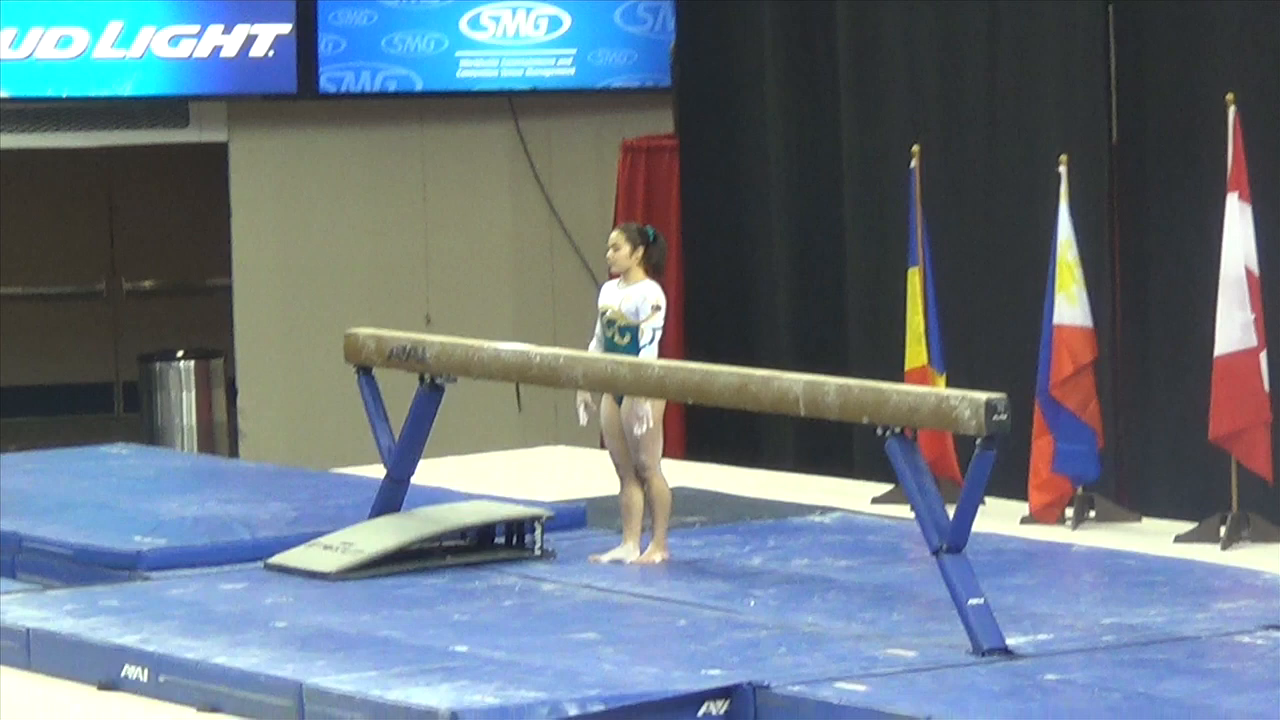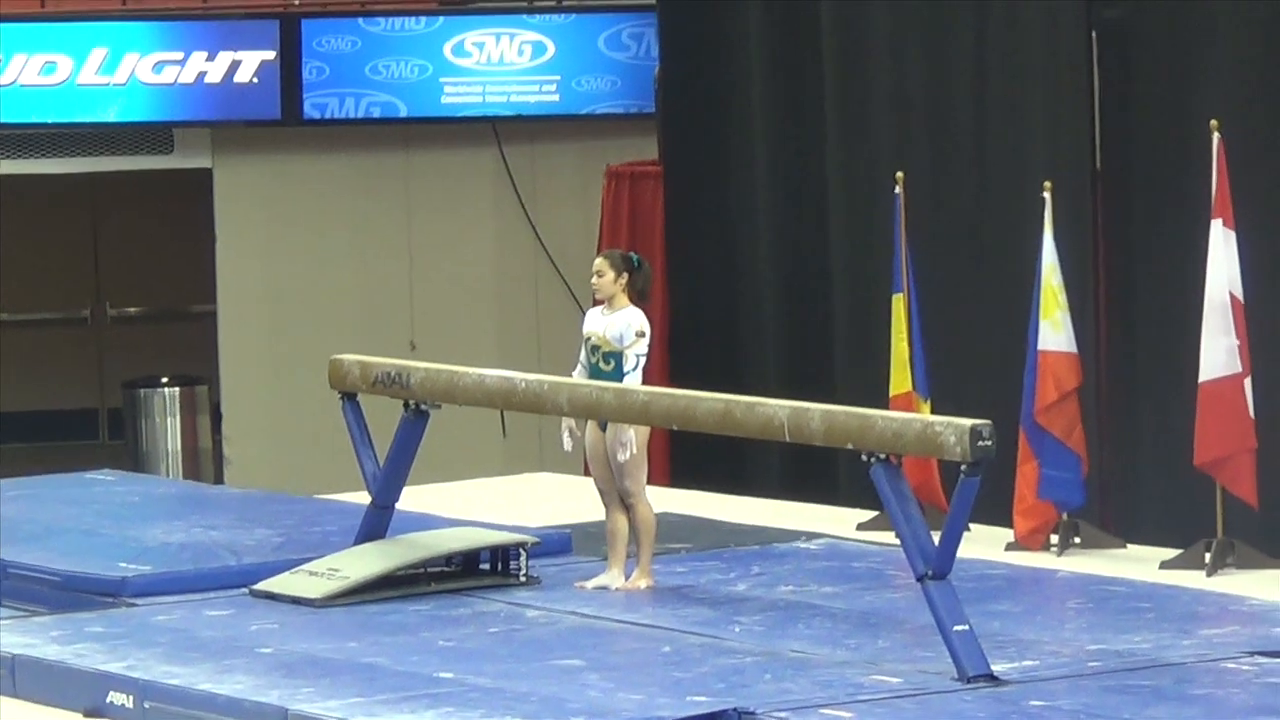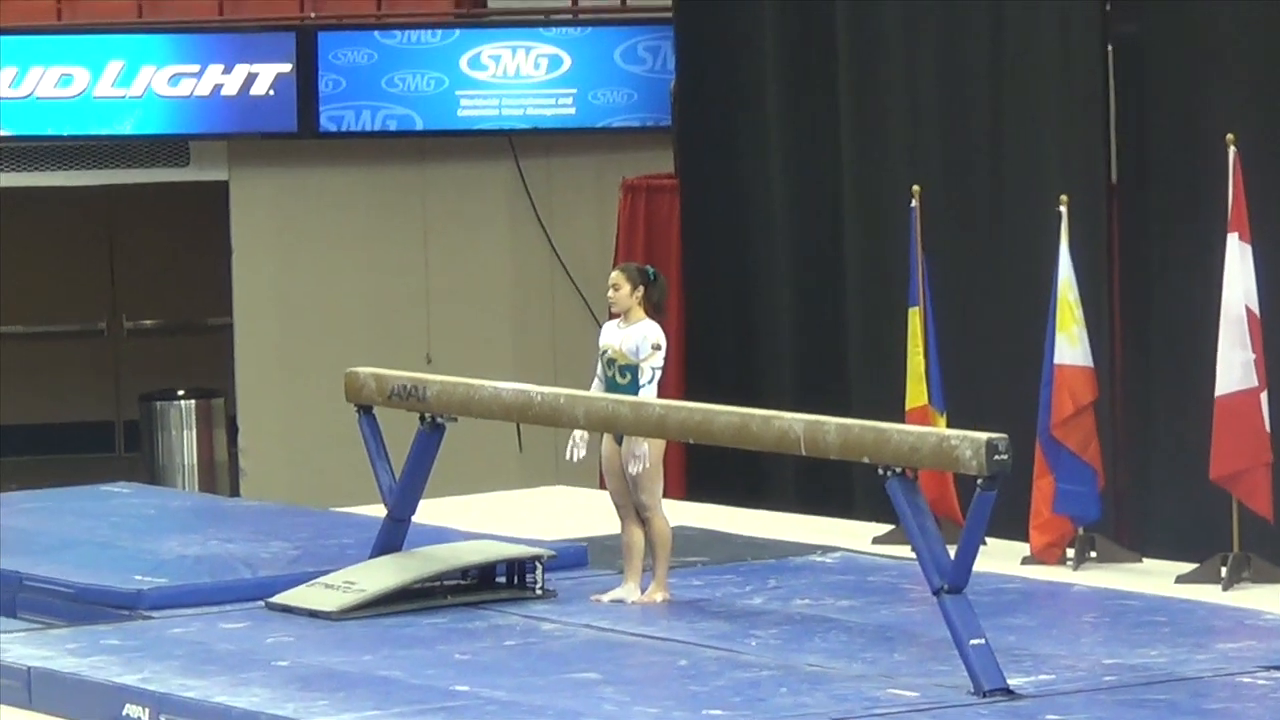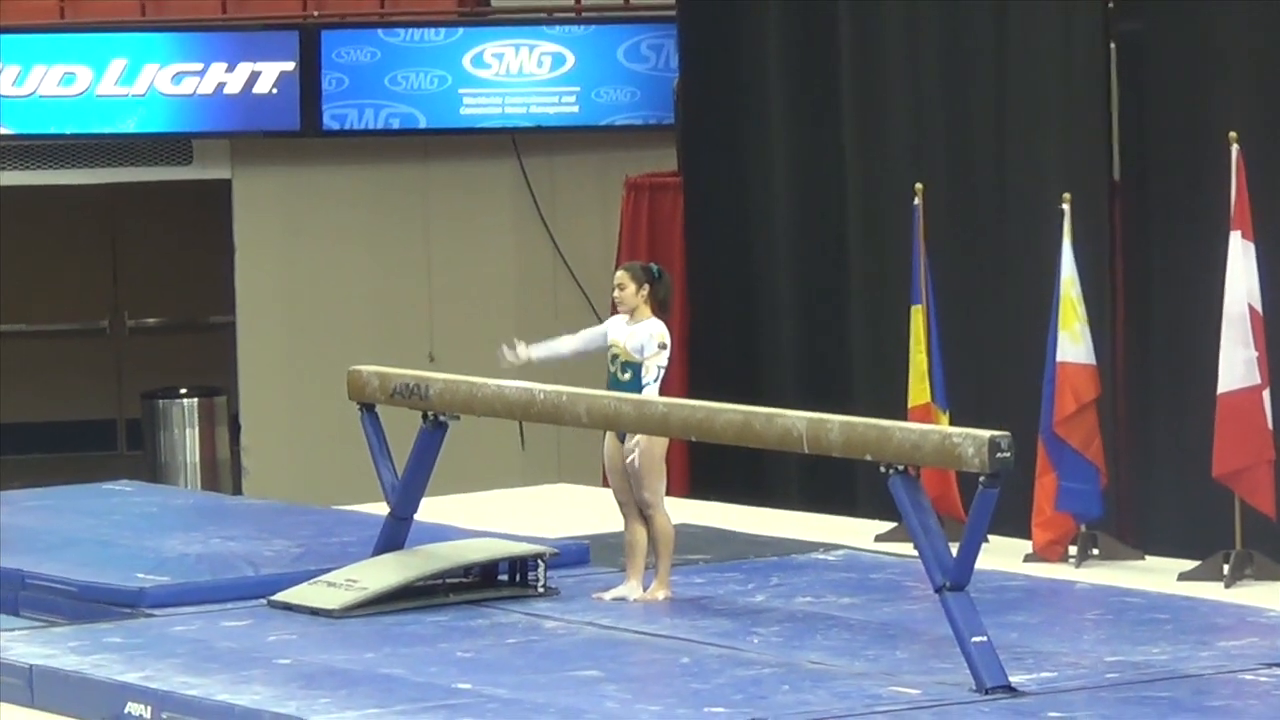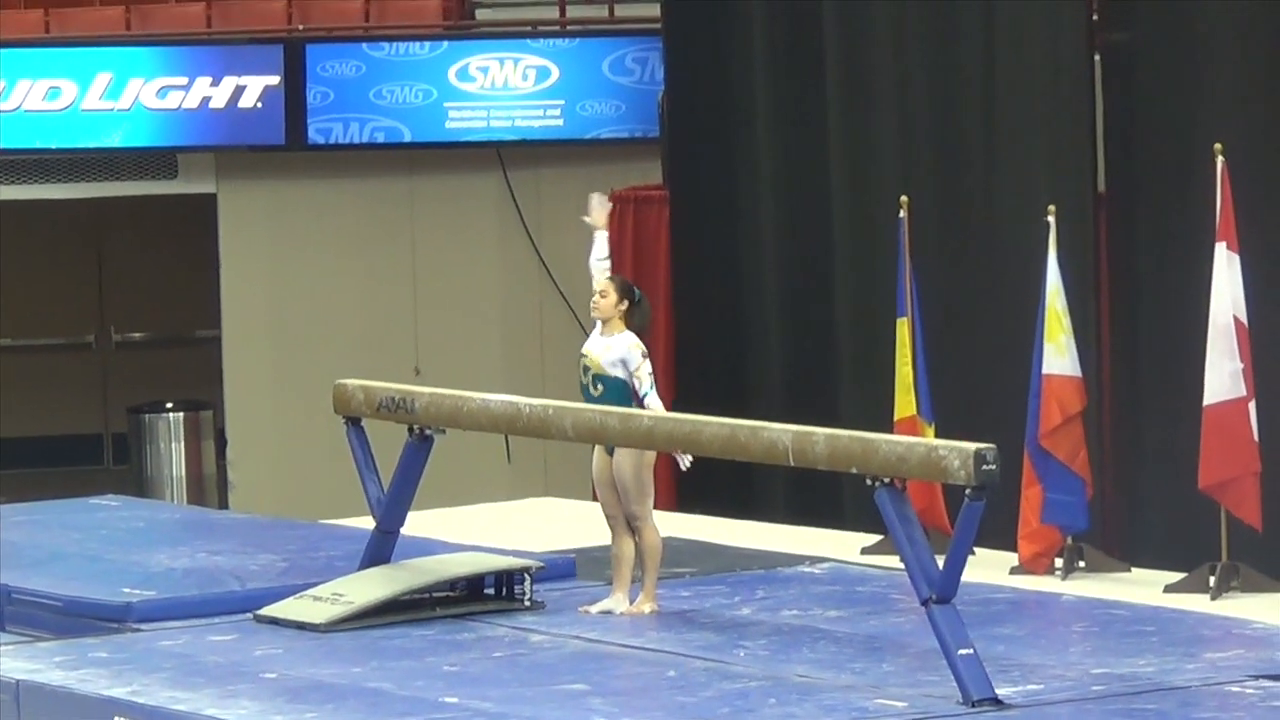
dt=0.3s
person 1, frame 1
left shoulder: (650, 293)
right shoulder: (607, 290)
left elbow: (649, 347)
right elbow: (598, 341)
left wrist: (643, 396)
right wrist: (585, 385)
right hip: (612, 388)
left knee: (647, 469)
right knee: (625, 470)
left ankle: (658, 545)
right ankle: (629, 544)
person 1, frame 2
left shoulder: (634, 320)
right shoulder: (592, 316)
left elbow: (633, 375)
right elbow: (582, 367)
left wrist: (626, 422)
right wrist: (569, 411)
right hip: (597, 414)
left knee: (632, 495)
right knee: (609, 497)
left ankle: (644, 572)
right ankle: (614, 570)
person 1, frame 3
left shoulder: (650, 333)
right shoulder: (608, 330)
left elbow: (648, 388)
right elbow: (600, 383)
left wrist: (640, 436)
right wrist: (582, 428)
right hip: (613, 428)
left knee: (648, 509)
right knee: (625, 510)
left ankle: (660, 584)
right ankle: (630, 583)
person 1, frame 4
left shoulder: (656, 332)
right shoulder: (615, 325)
left elbow: (650, 385)
right elbow: (575, 342)
left wrist: (640, 431)
right wrist: (531, 353)
right hip: (616, 425)
left knee: (651, 506)
right knee: (629, 508)
left ankle: (662, 583)
right ankle: (632, 581)
person 1, frame 5
left shoulder: (629, 345)
right shoulder: (599, 331)
left elbow: (648, 394)
right elbow: (600, 272)
right wrist: (600, 231)
right hip: (605, 439)
left knee: (638, 520)
right knee: (616, 521)
left ankle: (648, 597)
right ankle: (618, 595)
